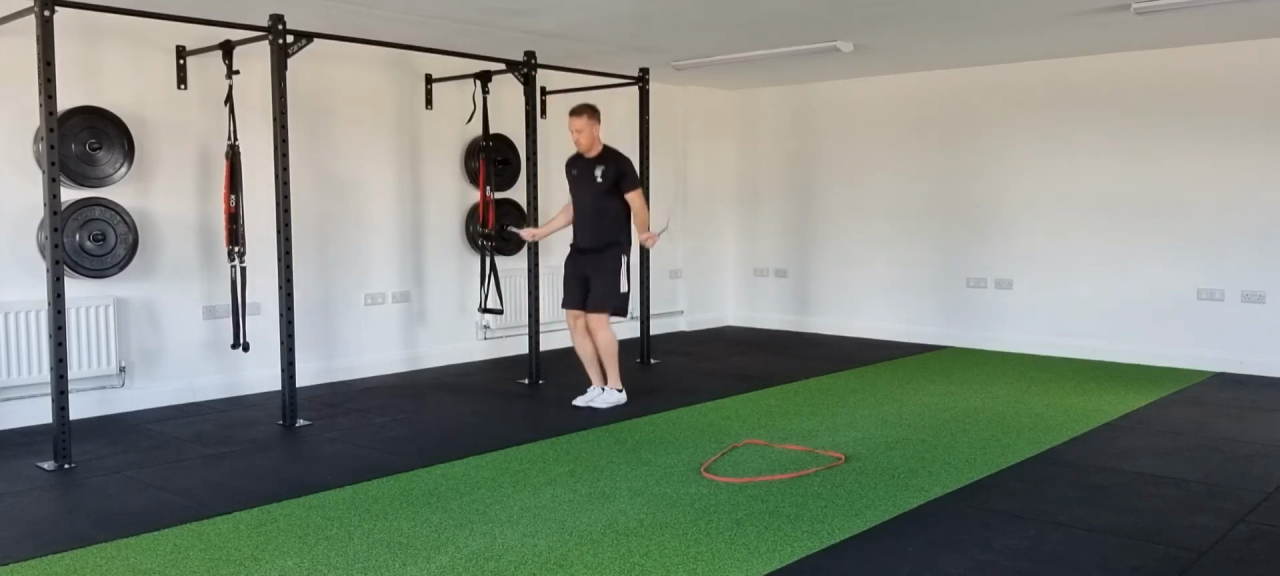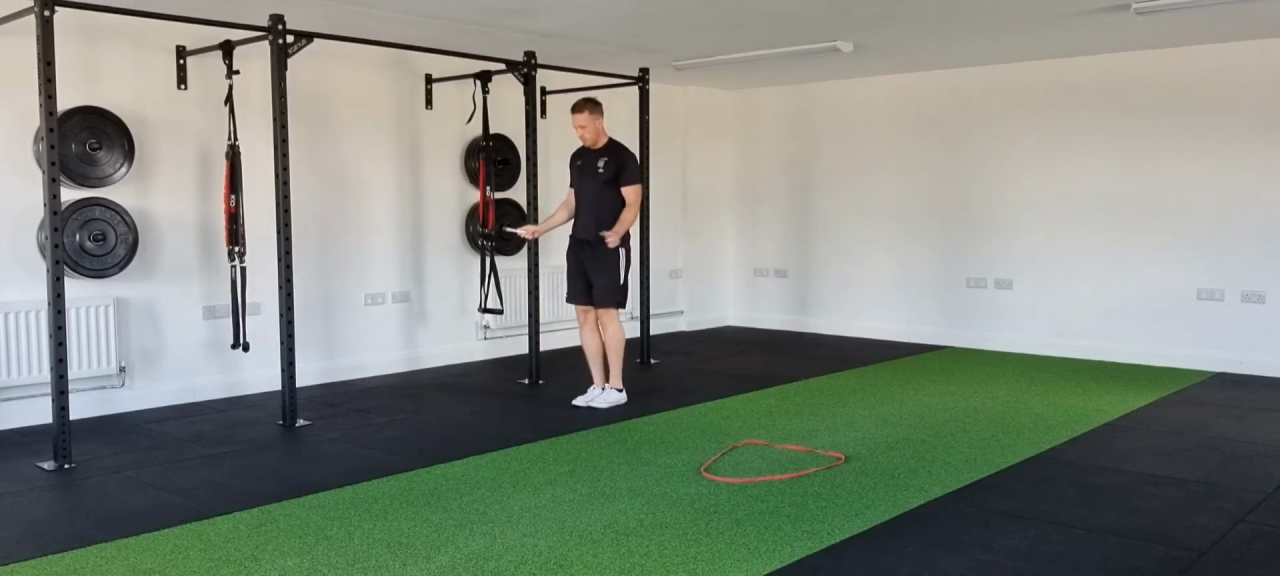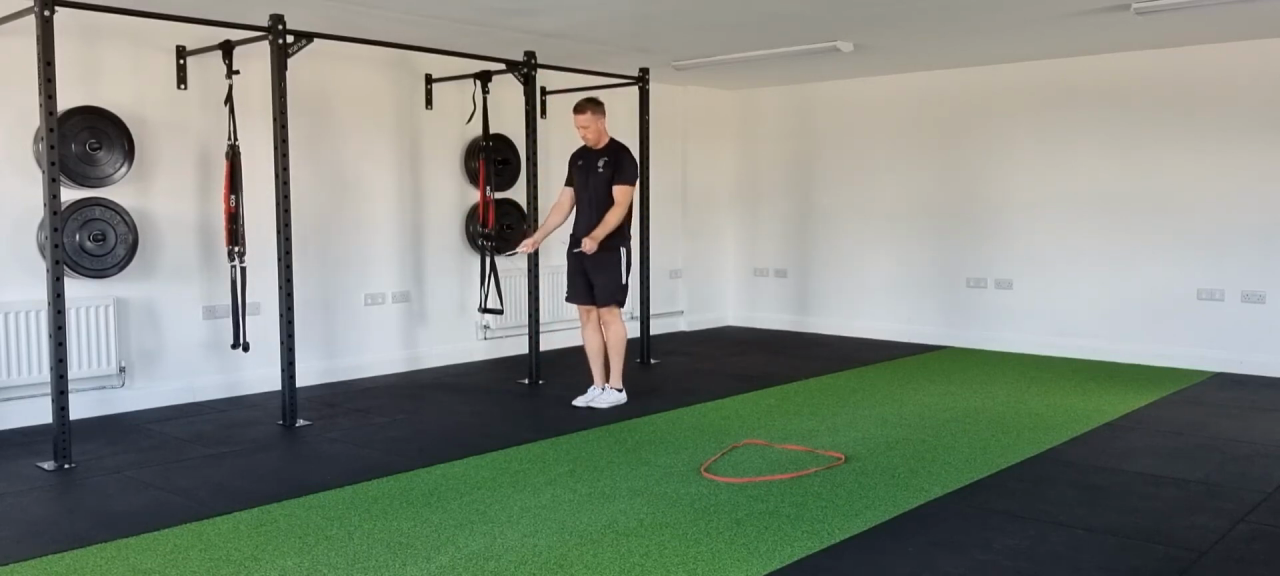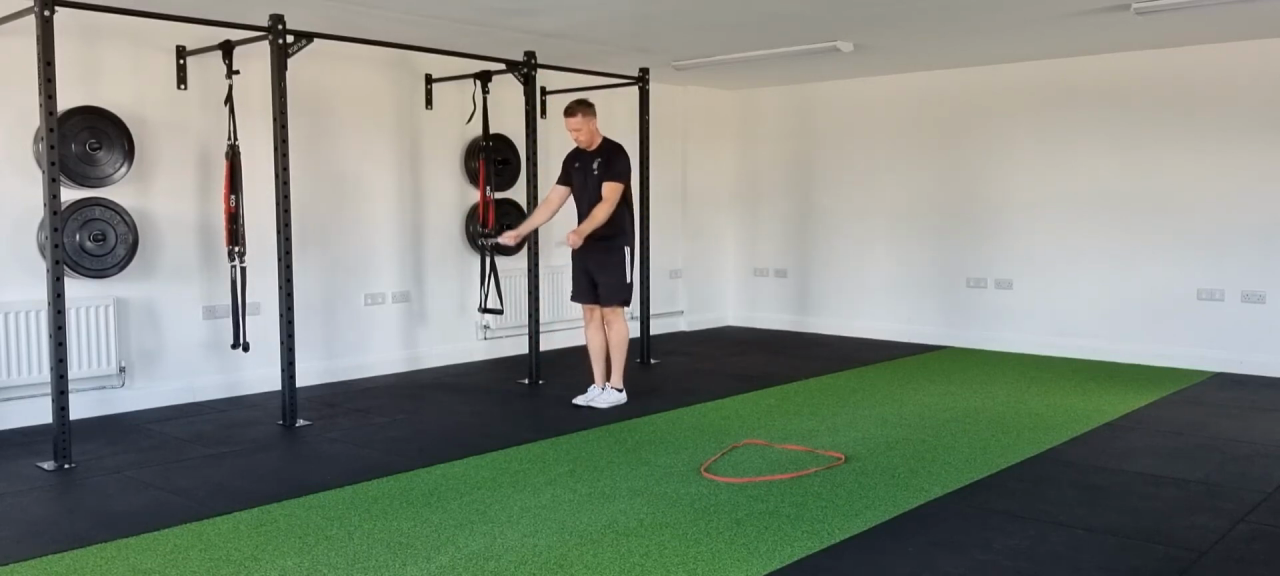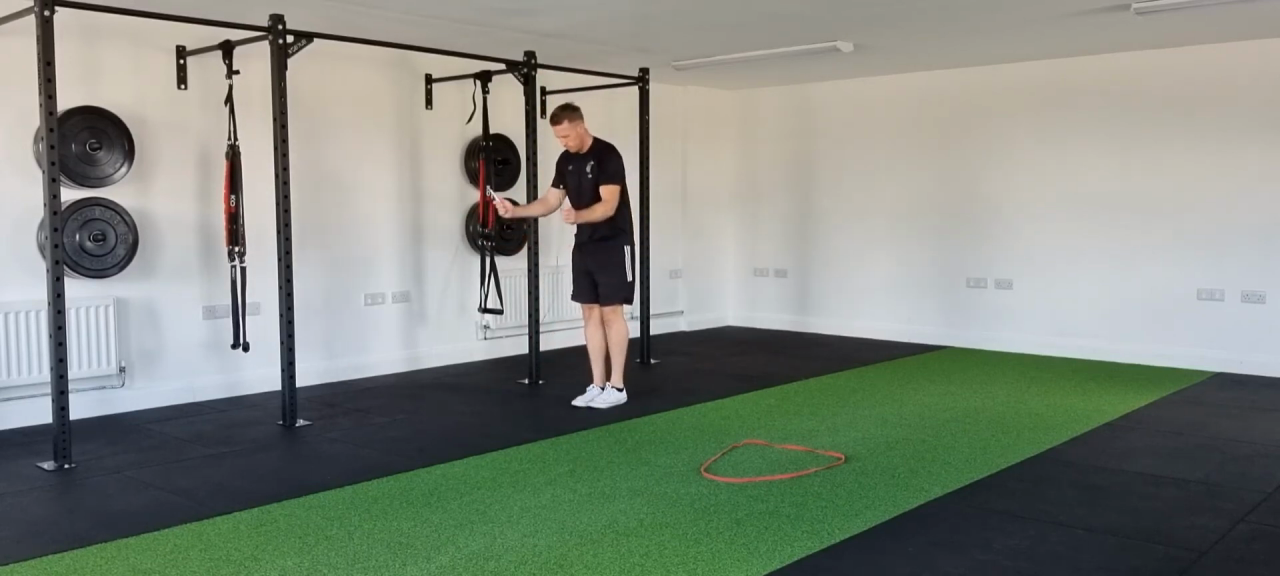
dt=0.3s
person 1, frame 1
left shoulder: (618, 163)
right shoulder: (573, 164)
left elbow: (638, 205)
left wrist: (643, 233)
right wrist: (542, 231)
left hip: (611, 255)
right hip: (579, 254)
left knee: (597, 321)
right knee: (576, 321)
left ankle: (616, 387)
right ankle: (598, 386)
person 1, frame 2
left shoulder: (621, 156)
right shoulder: (577, 158)
left elbow: (632, 203)
left wrist: (617, 233)
right wrist: (540, 228)
left hip: (608, 250)
right hip: (579, 247)
left knee: (606, 316)
right knee: (585, 317)
left ankle: (616, 388)
right ankle: (598, 385)
person 1, frame 3
left shoulder: (620, 156)
right shoulder: (578, 158)
left elbow: (621, 205)
right elbow: (564, 204)
left wrist: (597, 237)
right wrist: (537, 238)
left hip: (610, 249)
right hip: (580, 247)
left knee: (609, 314)
right knee: (587, 316)
left ankle: (616, 387)
right ankle: (599, 386)
person 1, frame 4
left shoulder: (615, 154)
right shoulder: (573, 159)
left elbow: (608, 202)
right elbow: (553, 201)
left wrist: (580, 232)
right wrist: (520, 231)
left hip: (614, 247)
right hip: (584, 247)
left knee: (612, 314)
right knee: (591, 314)
left ankle: (616, 387)
right ankle: (598, 385)
person 1, frame 5
left shoulder: (607, 155)
right shoulder: (565, 161)
left elbow: (609, 205)
right elbow: (550, 201)
left wrist: (577, 214)
right wrist: (516, 210)
left hip: (613, 244)
right hip: (584, 245)
left knee: (611, 312)
right knee: (590, 313)
left ankle: (616, 386)
right ankle: (597, 385)
